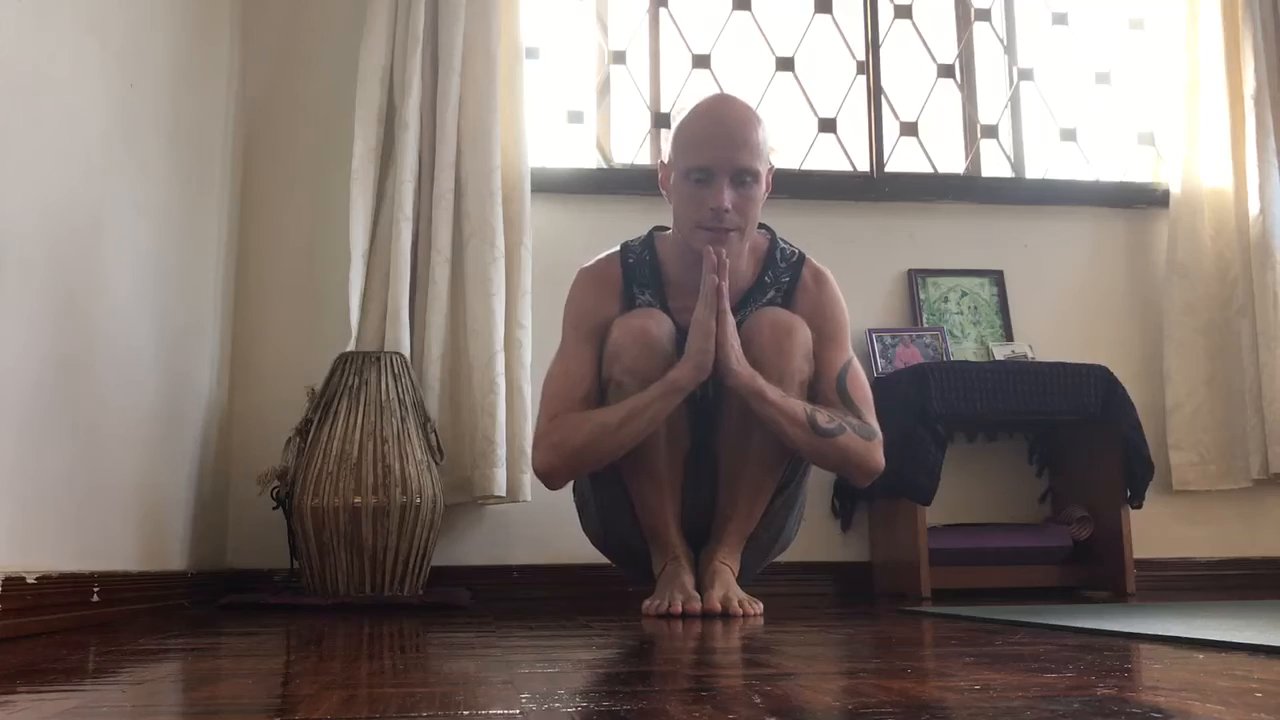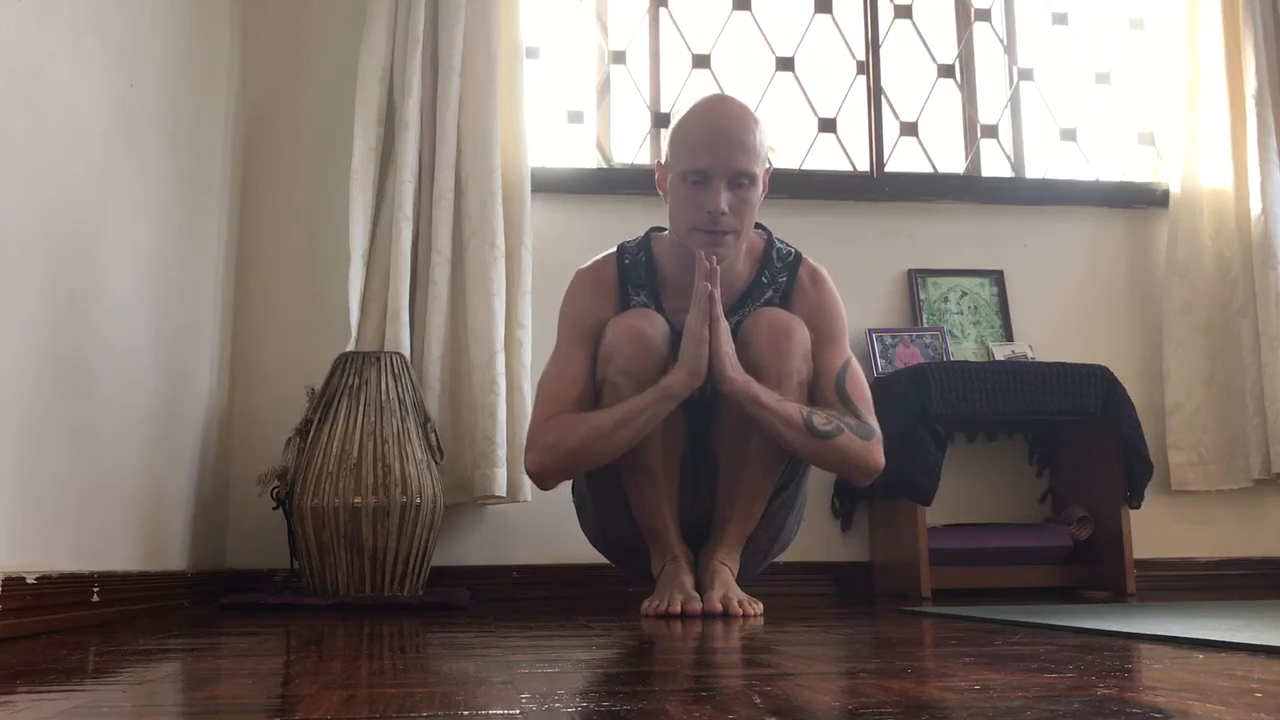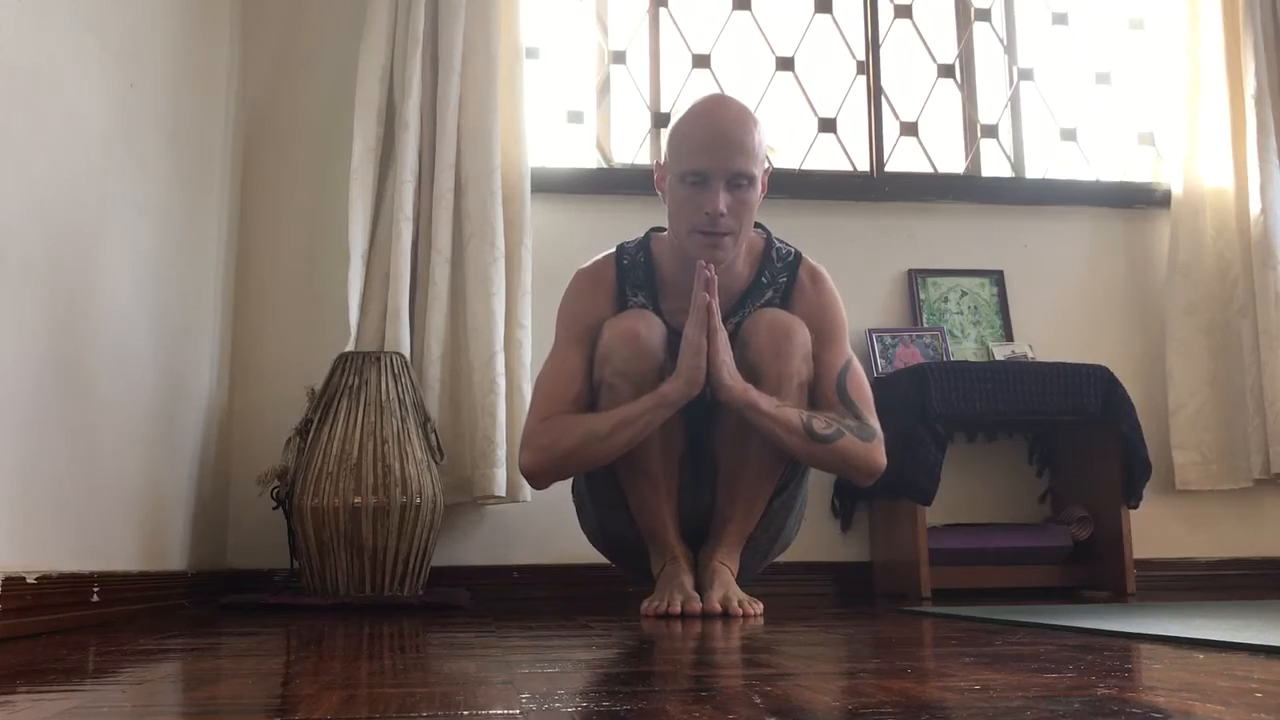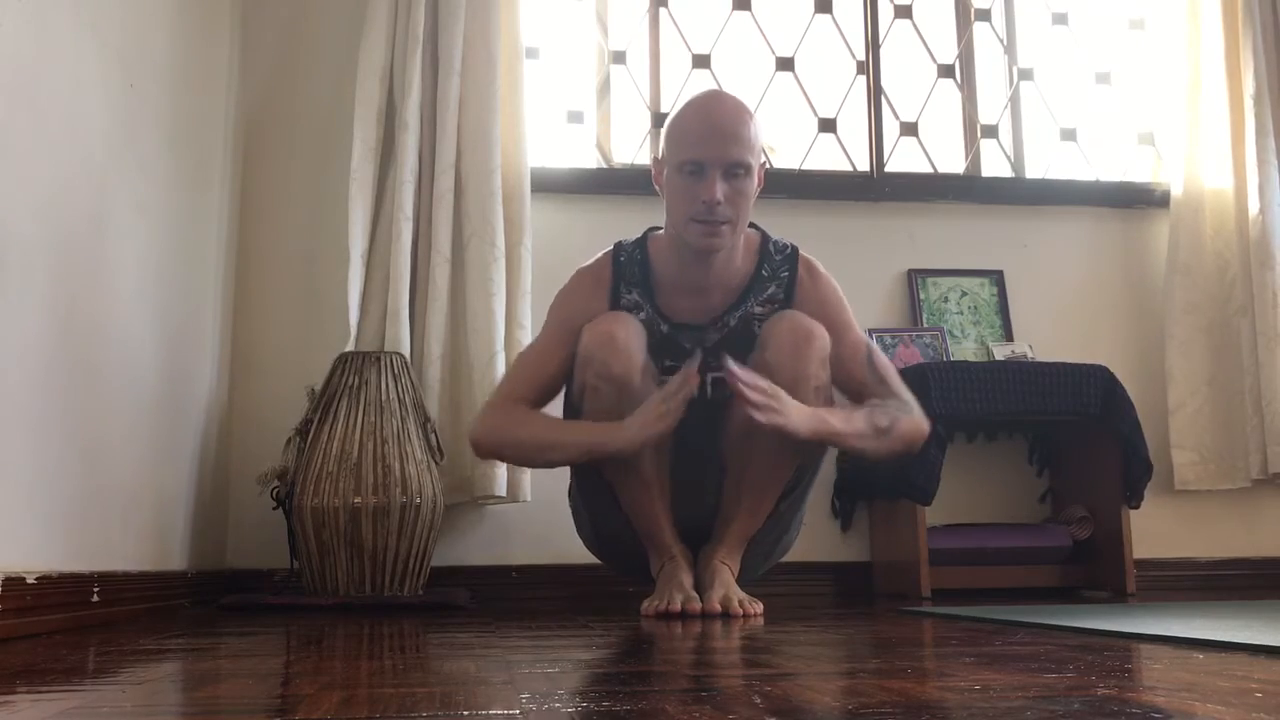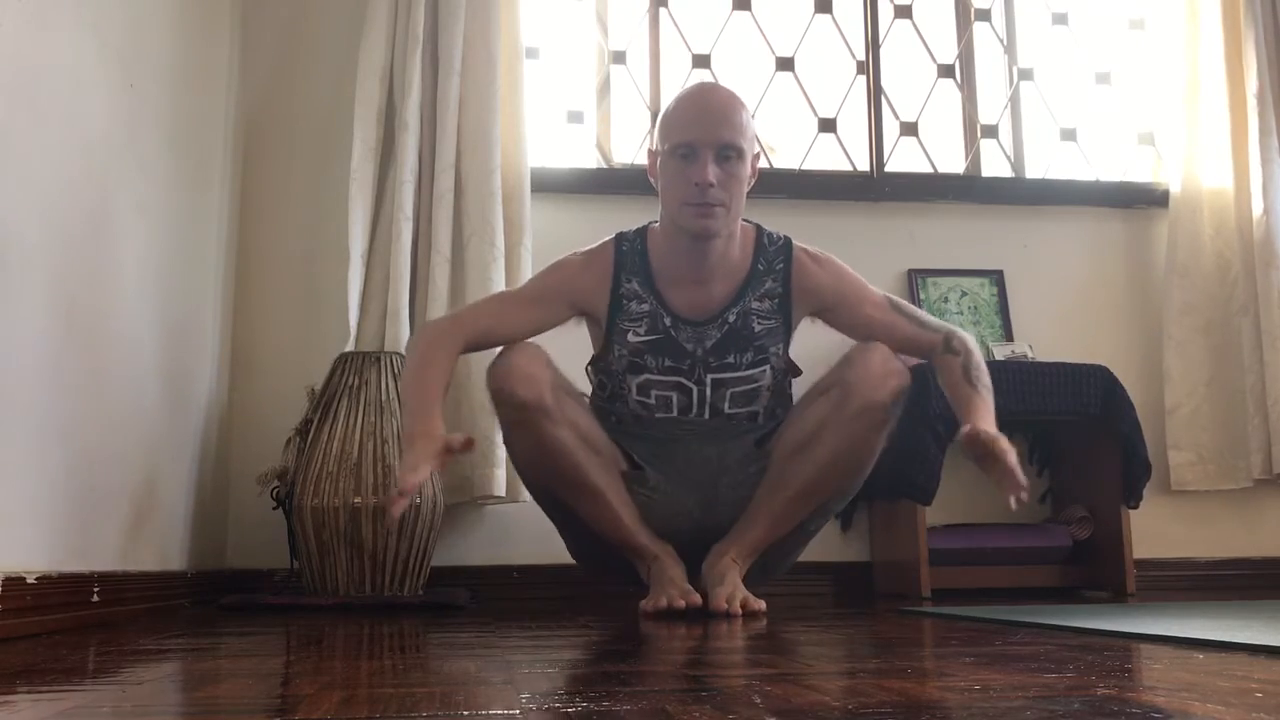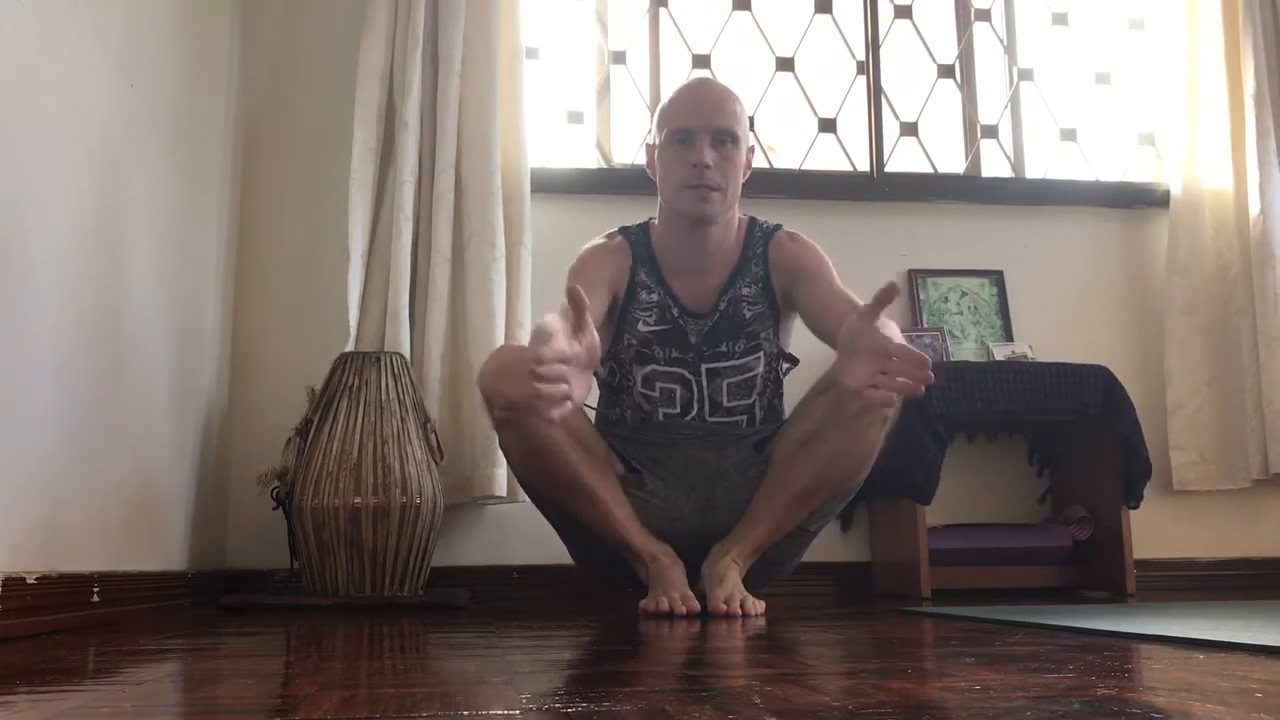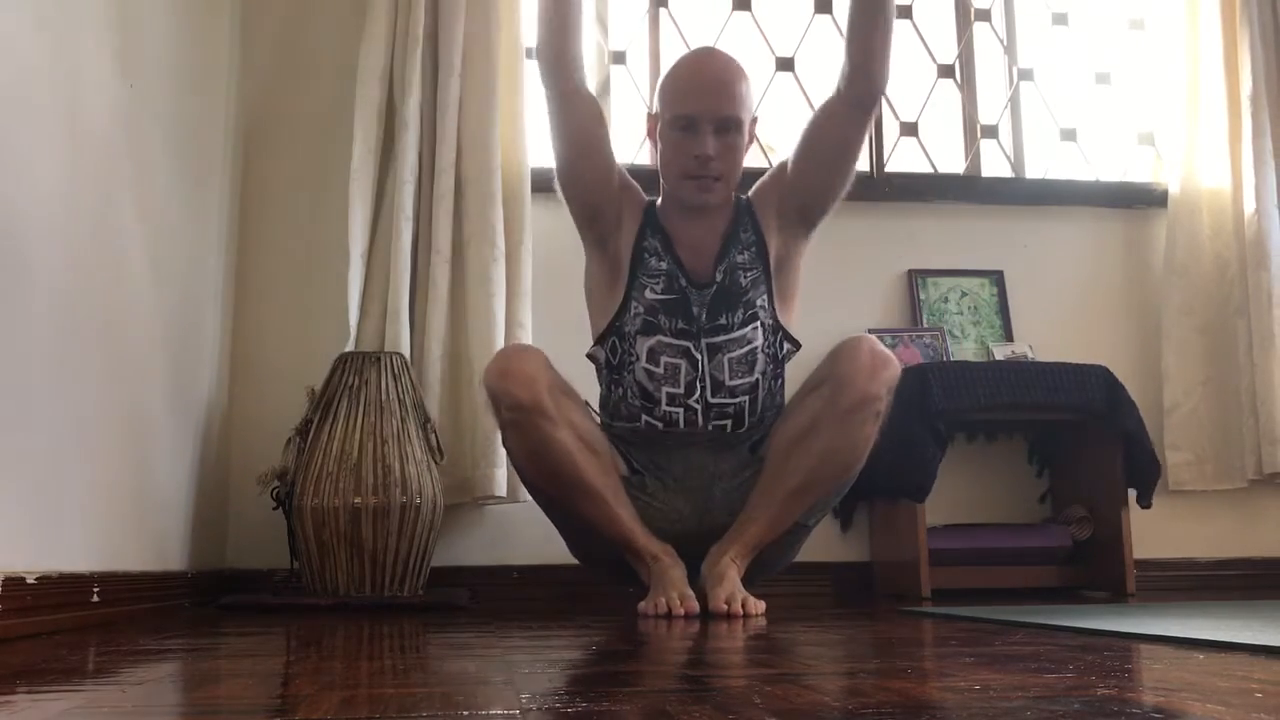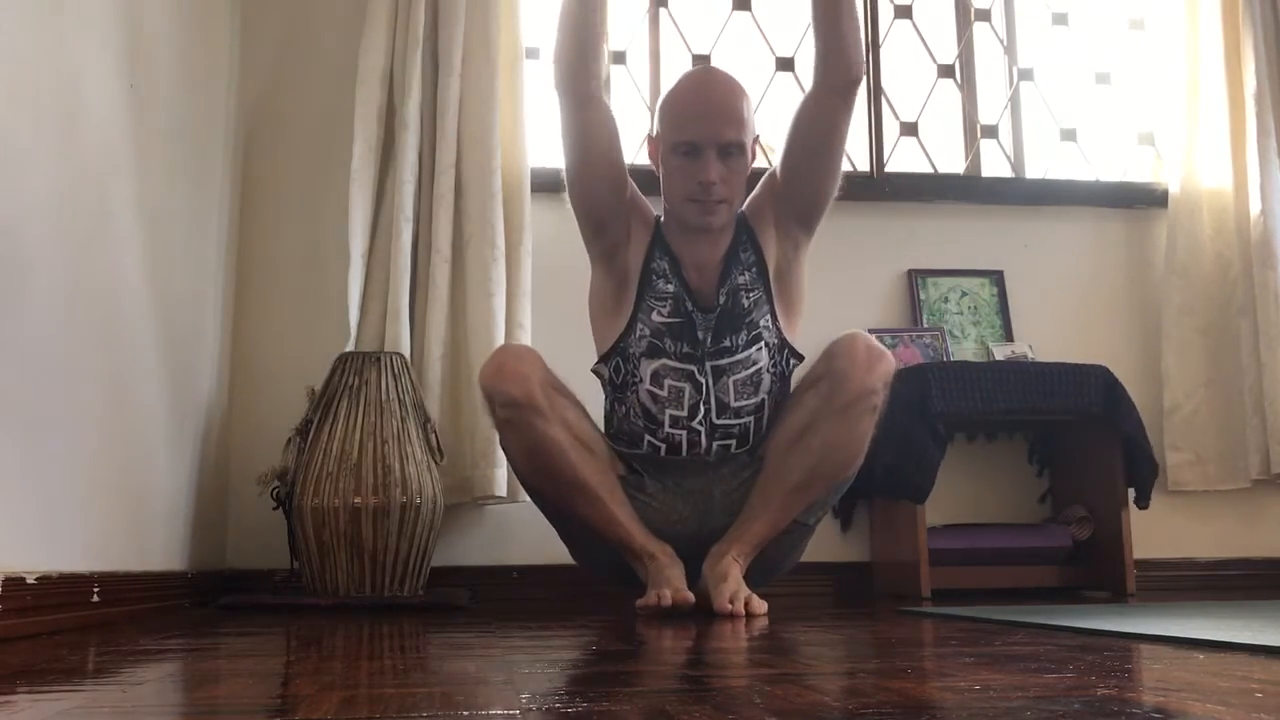
dt=0.5s
person 1, frame 1
left shoulder: (807, 286)
right shoulder: (606, 282)
left elbow: (867, 458)
right elbow: (551, 460)
left wrist: (744, 375)
right wrist: (683, 374)
left hip: (751, 519)
right hip: (636, 520)
left knee: (783, 332)
right knee: (638, 333)
left ankle: (723, 560)
right ankle: (671, 561)
person 1, frame 2
left shoulder: (803, 285)
right shoulder: (602, 282)
left elbow: (866, 456)
right elbow: (543, 459)
left wrist: (739, 381)
right wrist: (678, 380)
left hip: (751, 519)
right hip: (636, 521)
left knee: (780, 331)
right knee: (632, 333)
left ankle: (722, 560)
right ankle: (668, 562)
person 1, frame 3
left shoulder: (804, 286)
right shoulder: (601, 284)
left elbow: (868, 456)
right elbow: (538, 458)
left wrist: (739, 389)
right wrist: (675, 389)
left hip: (751, 521)
right hip: (635, 520)
left knee: (780, 332)
right knee: (630, 334)
left ankle: (723, 560)
right ankle: (670, 561)
person 1, frame 4
left shoulder: (798, 280)
right shoulder: (602, 283)
left elbow: (908, 420)
right elbow: (491, 429)
left wrist: (813, 418)
right wrist: (623, 434)
left hip: (753, 518)
right hip: (634, 522)
left knee: (798, 336)
right knee: (609, 339)
left ankle: (724, 559)
right ankle: (668, 560)
person 1, frame 5
left shoulder: (797, 273)
right shoulder: (601, 273)
left elbow: (948, 342)
right elbow: (439, 335)
left wrist: (979, 421)
right wrist: (425, 429)
left hip: (757, 516)
right hip: (624, 516)
left knee: (880, 370)
right knee: (516, 372)
left ankle: (732, 558)
right ankle: (655, 560)
person 1, frame 6
left shoulder: (784, 256)
right shoulder: (611, 261)
left elbow: (846, 321)
right elbow: (563, 342)
left wrist: (872, 349)
right wrist: (565, 361)
left hip: (756, 510)
right hip: (625, 510)
left knee: (876, 373)
right knee: (507, 373)
left ankle: (731, 560)
right ankle: (652, 561)
person 1, frame 7
left shoulder: (777, 222)
right shoulder: (616, 223)
left elbow: (861, 92)
right elbow: (561, 74)
left hip: (756, 507)
right hip: (628, 508)
left knee: (868, 366)
right knee: (513, 374)
left ankle: (731, 557)
right ankle: (652, 558)
person 1, frame 8
left shoulder: (777, 234)
right shoulder: (623, 240)
left elbow: (839, 82)
right elbow: (578, 94)
left hip: (760, 516)
right hip: (628, 515)
left knee: (864, 363)
right knee: (509, 373)
left ankle: (732, 558)
right ankle: (654, 559)
